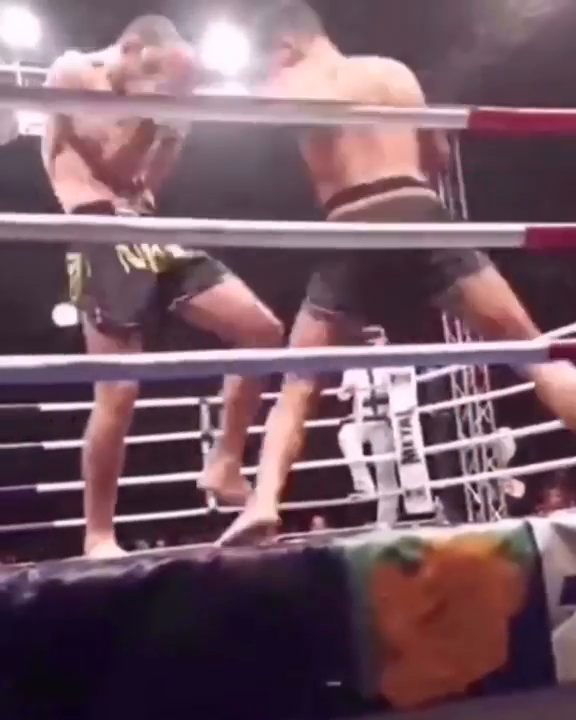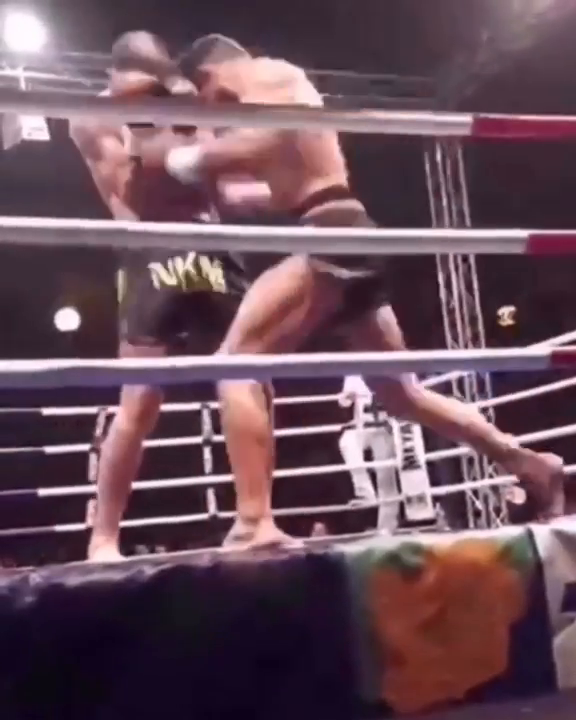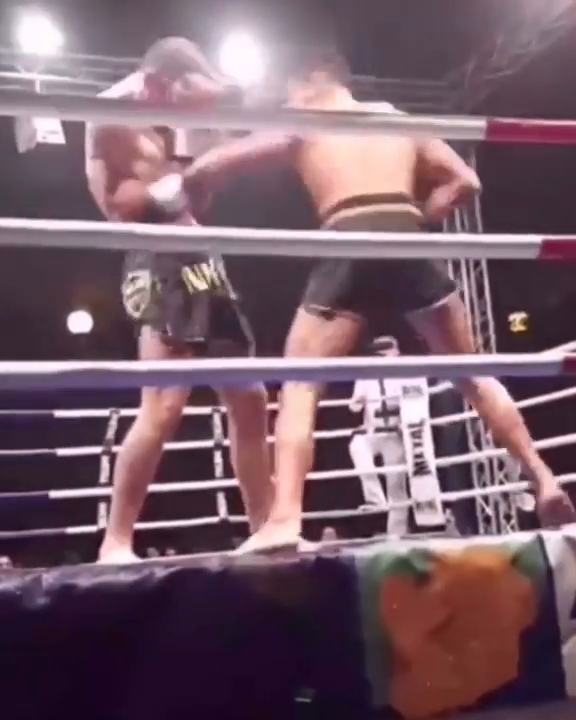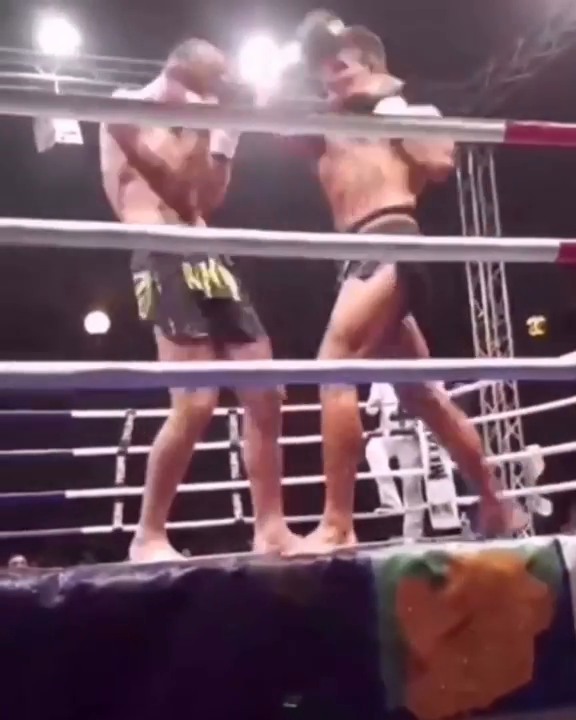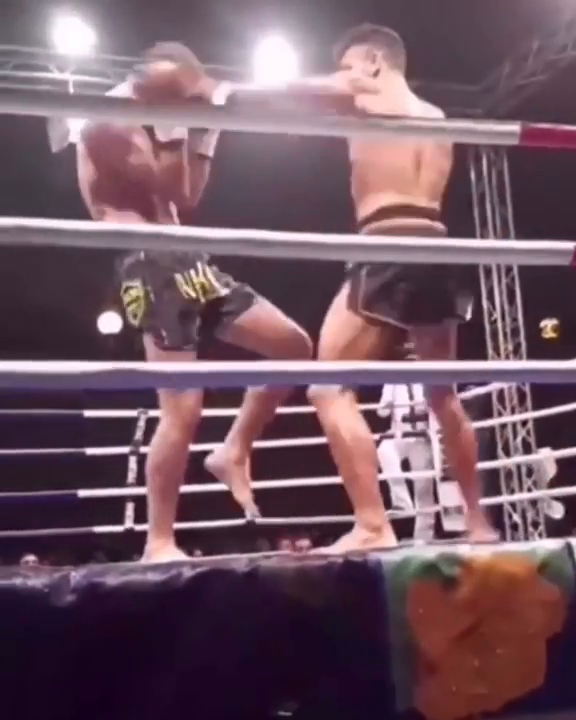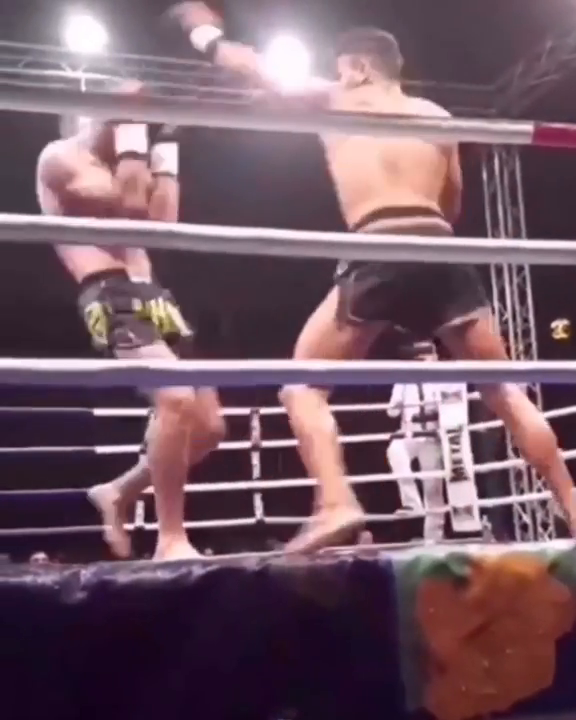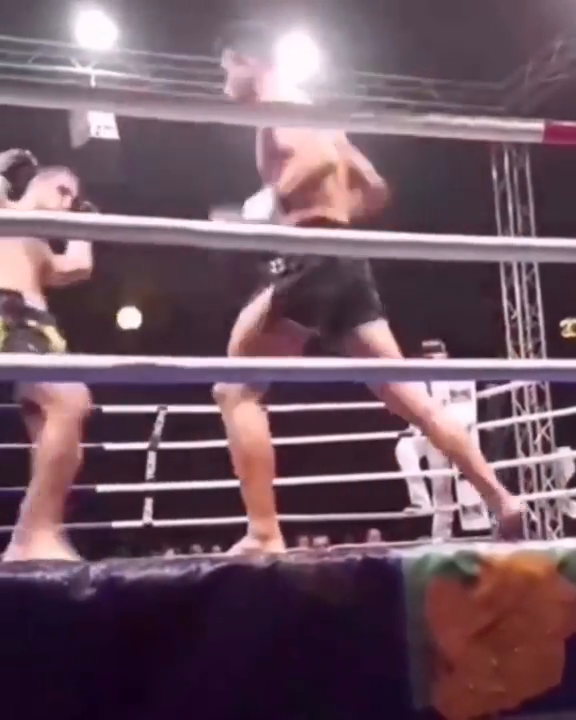
dt=0.3s
person 1, frame 1
left shoulder: (292, 82)
right shoulder: (393, 73)
right elbow: (438, 156)
right hip: (424, 220)
left knee: (298, 386)
left ankle: (262, 504)
person 1, frame 2
left shoulder: (271, 77)
right shoulder: (281, 92)
left elbow: (272, 135)
left wrist: (195, 157)
left hip: (333, 236)
right knee: (397, 392)
left ankle: (257, 524)
right ankle: (525, 463)
person 1, frame 3
left shoulder: (305, 118)
right shoulder: (396, 119)
left elbow: (240, 154)
right elbow: (464, 182)
right hip: (410, 239)
left knee: (298, 386)
right knee: (472, 375)
left ankle: (282, 522)
person 1, frame 4
left shoulder: (391, 108)
right shoulder: (325, 127)
left elbow: (440, 164)
left wrist: (390, 104)
right hip: (367, 256)
right knee: (424, 396)
left ankle: (336, 526)
right ankle: (494, 509)
person 1, frame 5
left shoulder: (364, 93)
right shoulder: (433, 116)
left elbow: (299, 94)
left hip: (389, 252)
left knee: (329, 389)
right knee: (441, 395)
left ankle: (372, 527)
right ankle: (478, 522)
person 1, frame 6
left shoulder: (335, 100)
right shoulder: (436, 119)
left elbow: (264, 77)
left hip: (378, 260)
right hip: (439, 253)
left knee: (302, 387)
right knee: (503, 392)
left ankle: (336, 503)
person 1, frame 7
left shoulder: (275, 104)
left elbow: (314, 164)
right elbow: (376, 191)
left wrist: (263, 209)
left hip: (311, 264)
right hip: (346, 266)
left knee: (236, 391)
right knee: (408, 395)
person 2, frame 1
left shoulder: (136, 93)
right shoulder: (72, 73)
left elbow: (149, 176)
right elbow: (118, 156)
left wrist: (176, 102)
right wrist: (157, 92)
right hip: (104, 238)
left knee: (263, 329)
right knee: (118, 392)
left ankle: (225, 465)
right ankle: (99, 537)
person 2, frame 2
right shoulder: (91, 118)
left elbow: (204, 190)
right elbow: (134, 198)
left wrist: (188, 129)
right wrist: (139, 124)
left hip: (209, 251)
right hip: (153, 257)
right knee: (140, 404)
right ankle: (103, 540)
person 2, frame 3
left shoulder: (166, 122)
right shoulder: (113, 118)
right elbow: (163, 195)
left hip: (201, 264)
right hip: (162, 267)
left knee: (250, 401)
right knee: (164, 405)
left ankle: (263, 528)
right ankle: (115, 543)
person 2, frame 4
left shoulder: (183, 126)
right elbow: (182, 179)
left wrist: (225, 128)
right wrist: (204, 102)
left hip: (208, 264)
right hip: (167, 263)
left knee: (265, 398)
right knee: (195, 404)
left ankle: (271, 530)
right ankle: (149, 539)
person 2, frame 5
left shoulder: (150, 128)
right shoulder: (105, 123)
left elbow: (186, 198)
right elbow: (168, 186)
left wrist: (204, 125)
left hip: (190, 263)
right hip: (152, 268)
left knee: (295, 345)
right knee: (184, 408)
left ankle: (233, 455)
right ankle: (160, 545)
person 2, frame 6
left shoulder: (124, 167)
right shoulder: (61, 157)
left elbow: (164, 219)
right elbow: (126, 205)
left wrist: (164, 147)
right wrist: (128, 133)
left hip: (152, 297)
right hip: (112, 298)
left knee: (207, 425)
right knee: (176, 401)
left ankle: (118, 495)
right ankle: (172, 542)
person 2, frame 7
left shoulder: (39, 245)
left elbow: (78, 268)
left hip: (36, 325)
left knee: (59, 442)
right knee: (72, 402)
right ankle: (41, 535)
person 3, frame 1
right shoulder: (354, 368)
right elbow: (344, 394)
right wrist: (346, 390)
left hip: (383, 423)
right hip: (360, 421)
left knee: (386, 470)
right knee: (346, 435)
left ankle: (387, 519)
right ankle: (364, 486)
person 3, frame 2
right shoulder: (354, 375)
right elbow: (345, 400)
right wrist: (347, 396)
left hip: (384, 426)
right hip: (362, 425)
left knee: (386, 473)
right knee: (347, 441)
left ankle: (387, 526)
right ankle: (365, 493)
person 3, frame 3
left shoulder: (405, 374)
right shoulder: (365, 378)
right elbow: (355, 406)
right wrist: (357, 401)
left hip: (397, 434)
right hip: (373, 432)
left knee: (398, 481)
right knee: (358, 447)
left ankle: (397, 529)
right ankle: (374, 498)
person 3, frame 4
right shoulder: (381, 381)
right elbow: (372, 408)
right wrist: (374, 404)
left hip: (412, 434)
right hip: (389, 434)
left knee: (412, 482)
right knee: (373, 449)
left ankle: (413, 534)
right ankle: (390, 500)
person 3, frame 5
right shoulder: (393, 384)
right elbow: (383, 410)
right wrist: (386, 406)
left hip: (422, 436)
right hip: (400, 435)
left knee: (424, 485)
right knee: (385, 450)
left ankle: (423, 536)
right ankle: (402, 502)
person 3, frame 6
left shoulder: (442, 380)
right shoulder: (404, 382)
right elbow: (392, 410)
right wrist: (396, 407)
left hip: (432, 438)
right hip: (410, 435)
left knee: (434, 486)
right knee: (395, 450)
left ankle: (433, 536)
right ankle: (412, 503)
person 3, frame 7
left shoulder: (451, 378)
right hip: (418, 435)
left knee: (442, 485)
right knee: (403, 448)
left ankle: (442, 534)
right ankle: (421, 500)
